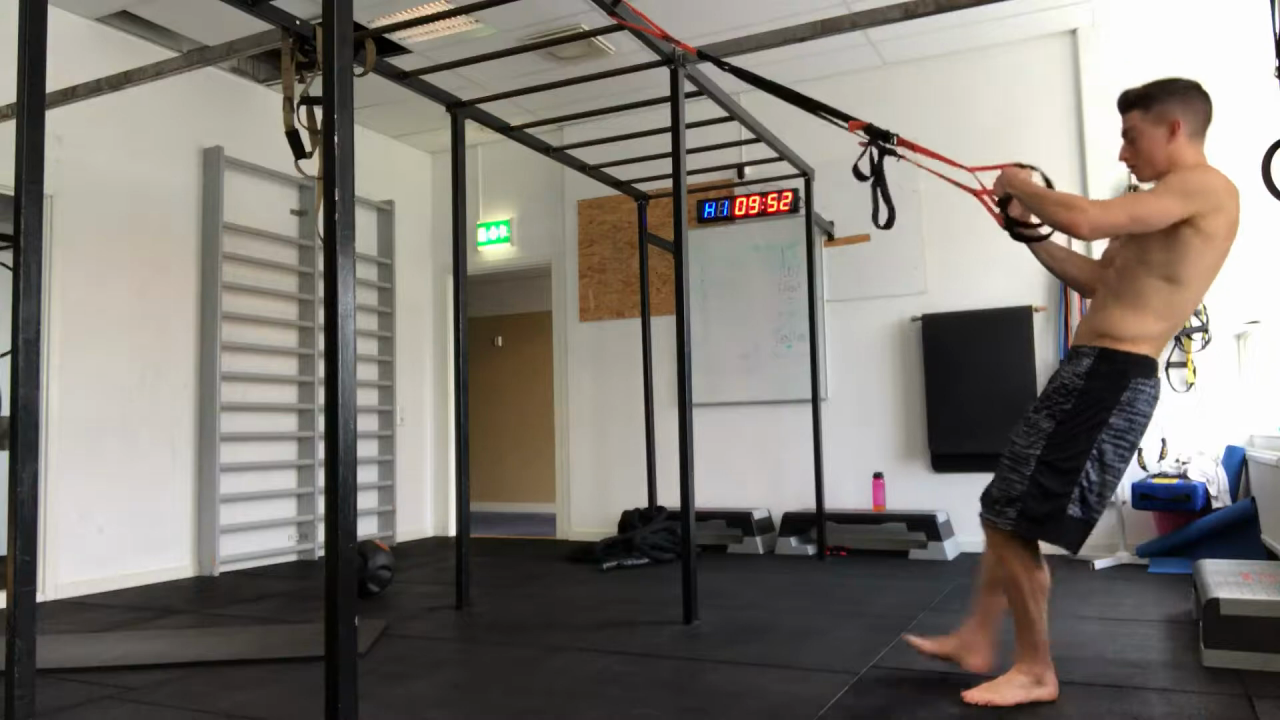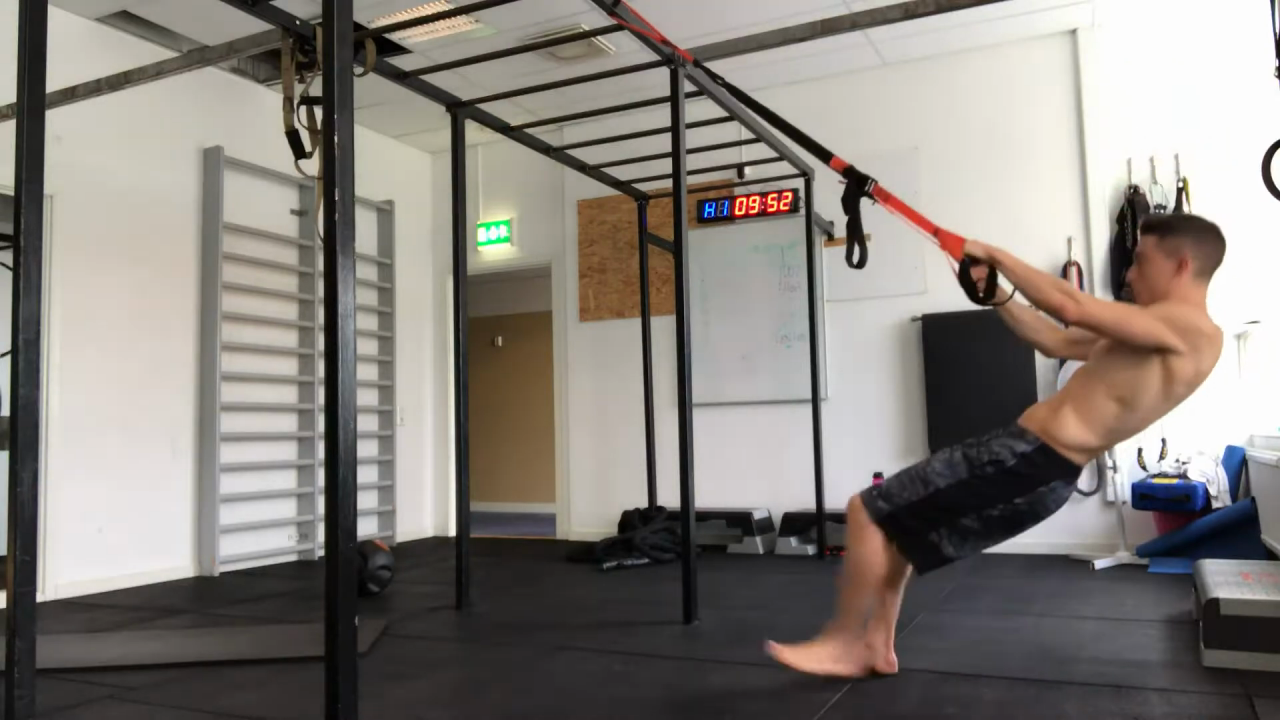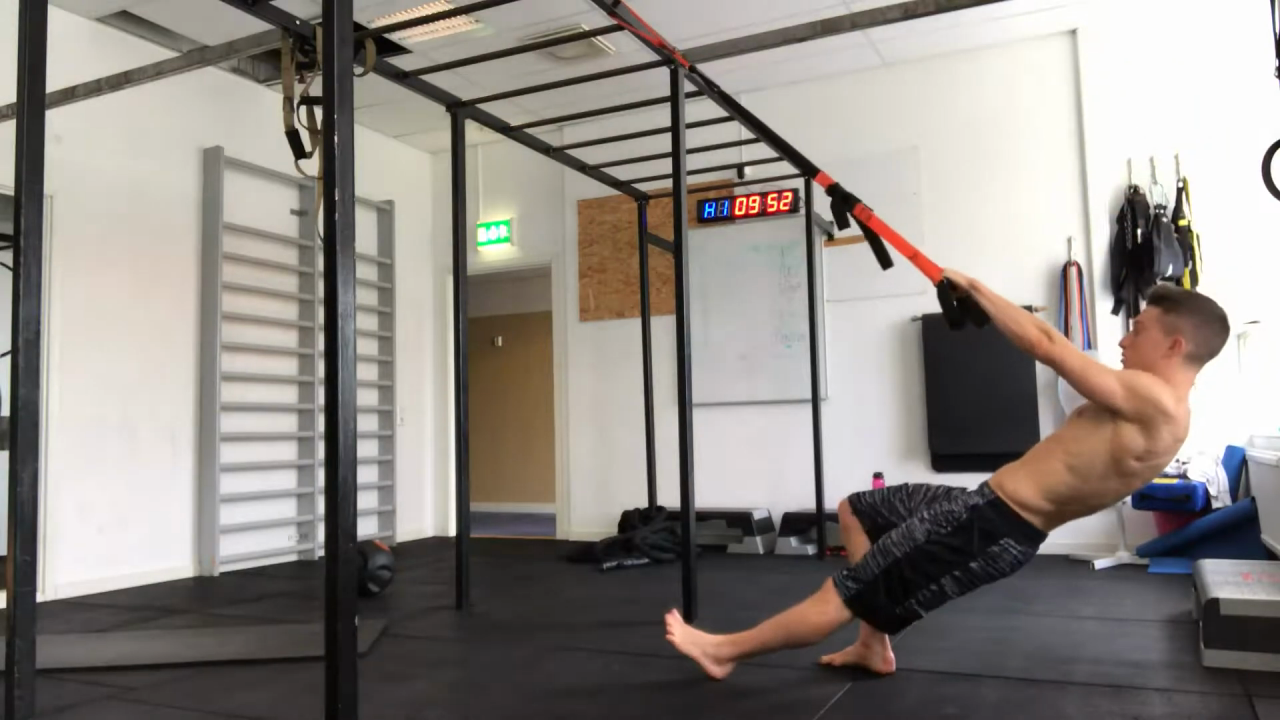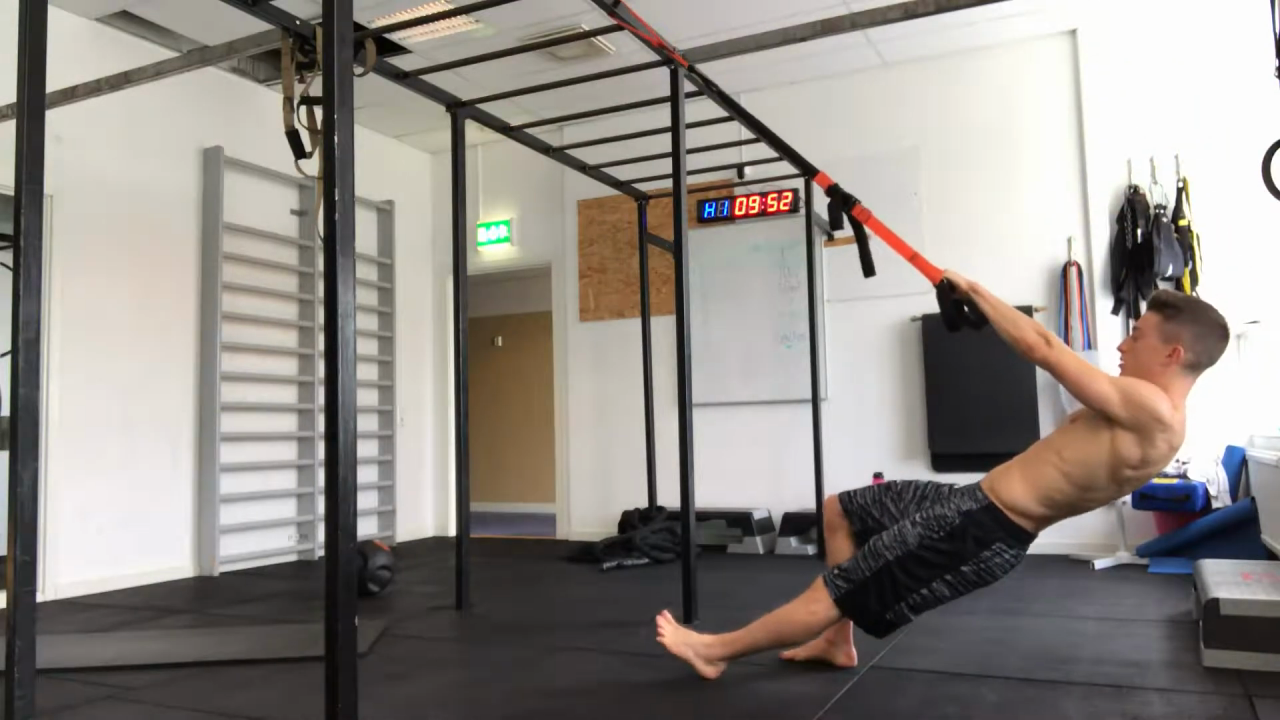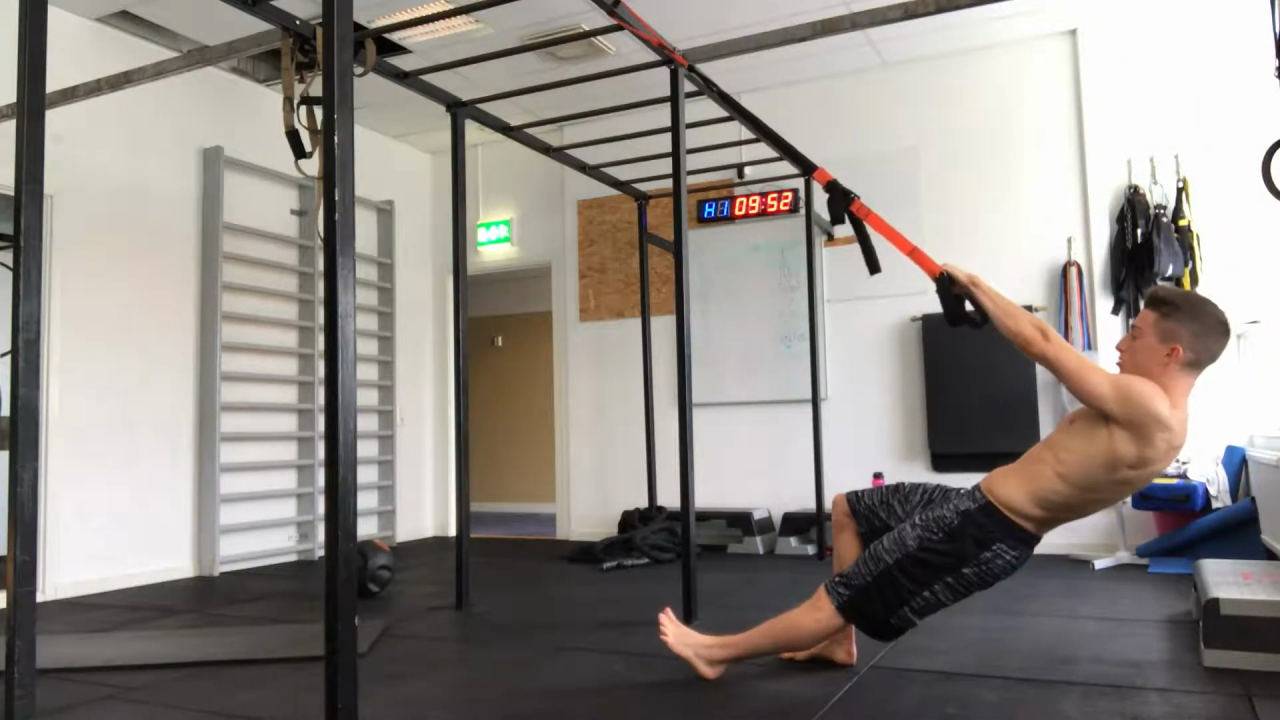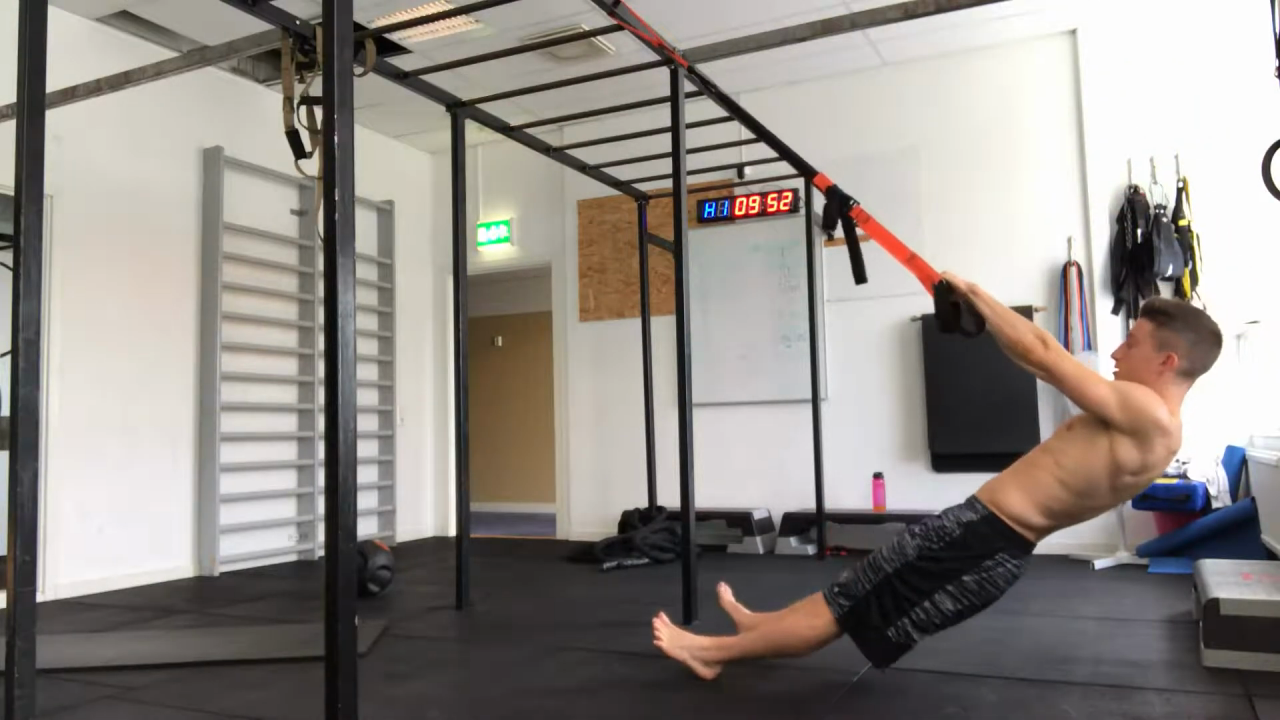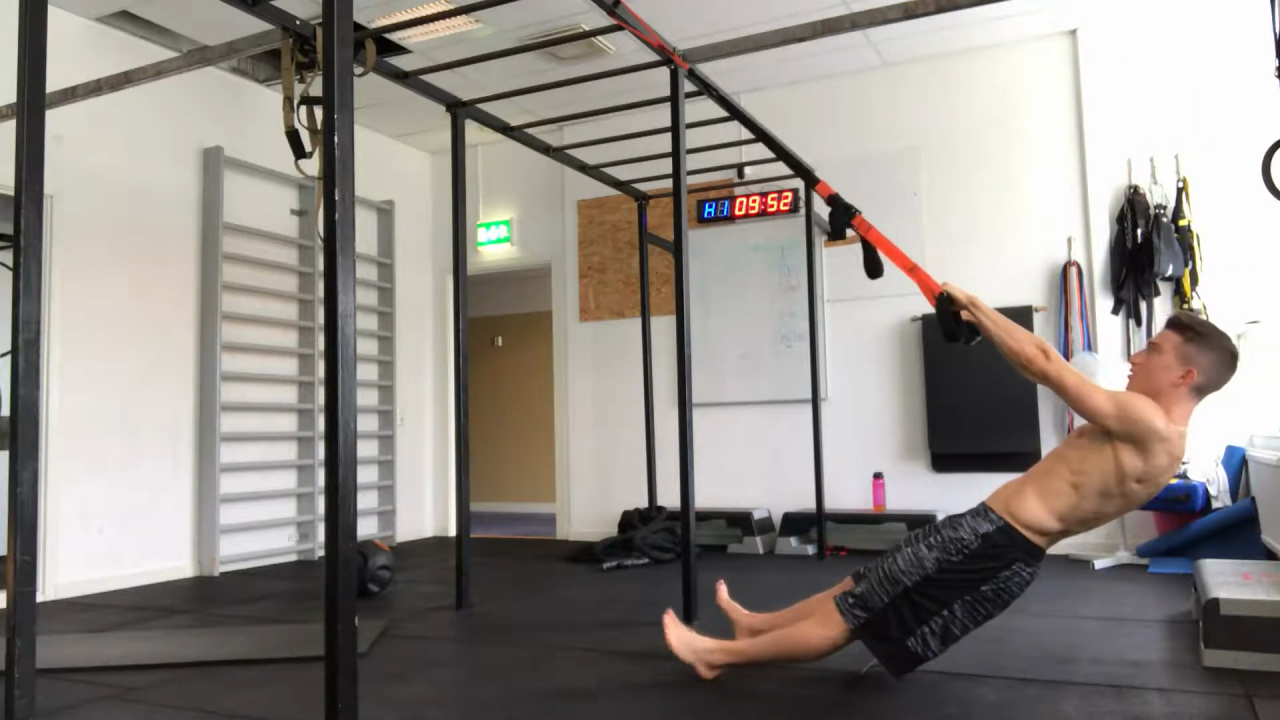
dt=0.7s
person 1, frame 1
left shoulder: (1203, 186)
right shoulder: (1171, 208)
left elbow: (1086, 220)
right elbow: (1093, 278)
left wrist: (1022, 187)
right wrist: (1028, 230)
left hip: (1109, 375)
right hip: (1097, 373)
left knee: (1012, 519)
right knee: (1006, 510)
left ankle: (1035, 672)
right ankle: (974, 640)
person 1, frame 2
left shoulder: (1191, 331)
right shoulder: (1154, 330)
left elbow: (1071, 307)
right elbow: (1057, 340)
left wrist: (997, 254)
right wrist: (993, 289)
left hip: (1033, 465)
right hip: (1026, 452)
left knee: (868, 511)
right knee: (890, 519)
left ankle: (843, 643)
right ankle: (876, 647)
person 1, frame 3
left shoulder: (1154, 401)
right shoulder: (1151, 407)
left elbow: (1045, 344)
right elbow: (1055, 349)
left wrist: (973, 286)
right wrist: (979, 302)
left hip: (991, 527)
right hip: (993, 513)
left knee: (838, 596)
right knee: (854, 510)
left ankle: (724, 651)
right ankle: (874, 646)
person 1, frame 4
left shoulder: (1151, 410)
right shoulder: (1144, 415)
left elbow: (1043, 349)
left wrist: (972, 289)
left hip: (980, 531)
right hip: (977, 505)
left knee: (829, 594)
right knee: (838, 510)
left ankle: (716, 650)
right ankle: (837, 641)
person 1, frame 5
left shoulder: (1147, 406)
right shoulder: (1155, 416)
left elbow: (1041, 343)
right elbow: (1051, 351)
left wrist: (972, 283)
right wrist: (978, 298)
left hip: (982, 530)
right hip: (983, 510)
left knee: (833, 600)
right knee: (847, 509)
left ankle: (716, 652)
right ankle: (840, 641)
person 1, frame 6
left shoulder: (1147, 415)
right shoulder: (1140, 422)
left elbow: (1042, 354)
right elbow: (1046, 366)
left wrist: (972, 291)
right wrist: (978, 311)
left hip: (984, 540)
right hip: (988, 533)
left knee: (842, 607)
right knee: (852, 587)
left ankle: (715, 651)
right ankle: (758, 623)
person 1, frame 7
left shoulder: (1151, 427)
right shoulder: (1146, 431)
left elbow: (1044, 364)
right elbow: (1049, 372)
left wrist: (971, 303)
right wrist: (980, 323)
left hip: (994, 547)
right hip: (989, 528)
left knee: (850, 615)
right knee: (859, 583)
left ankle: (718, 654)
right ankle: (757, 624)
